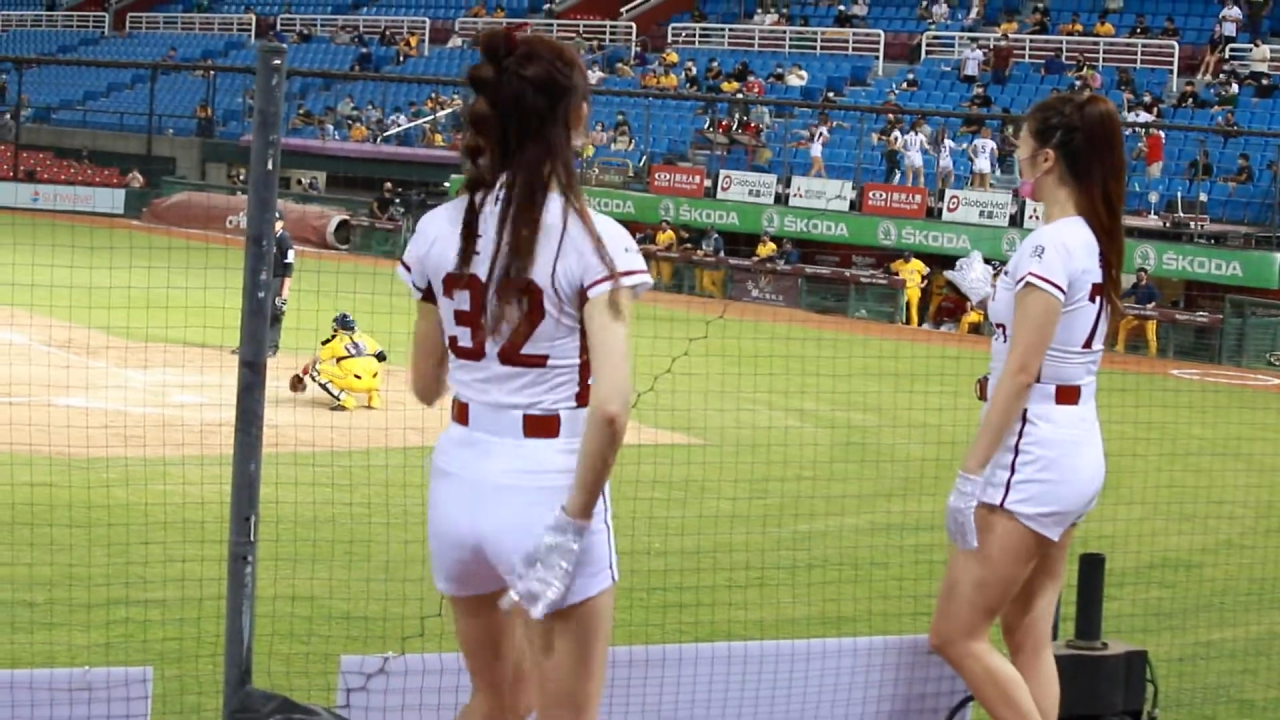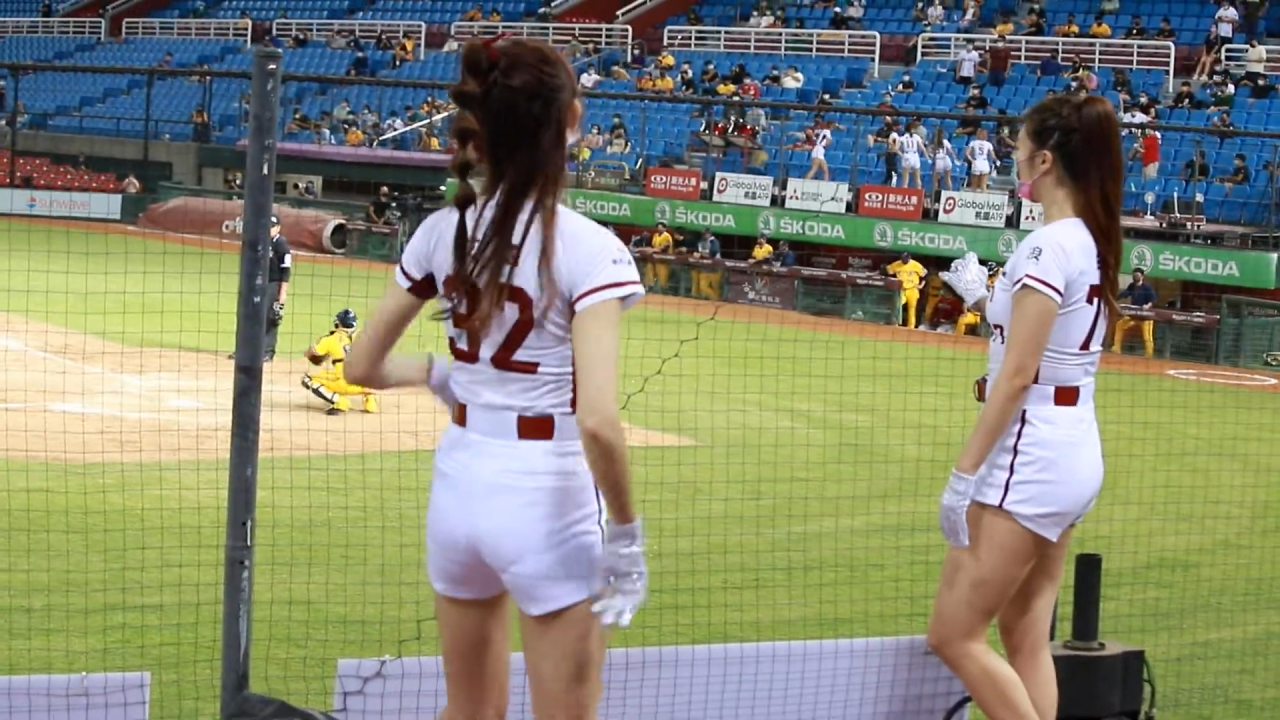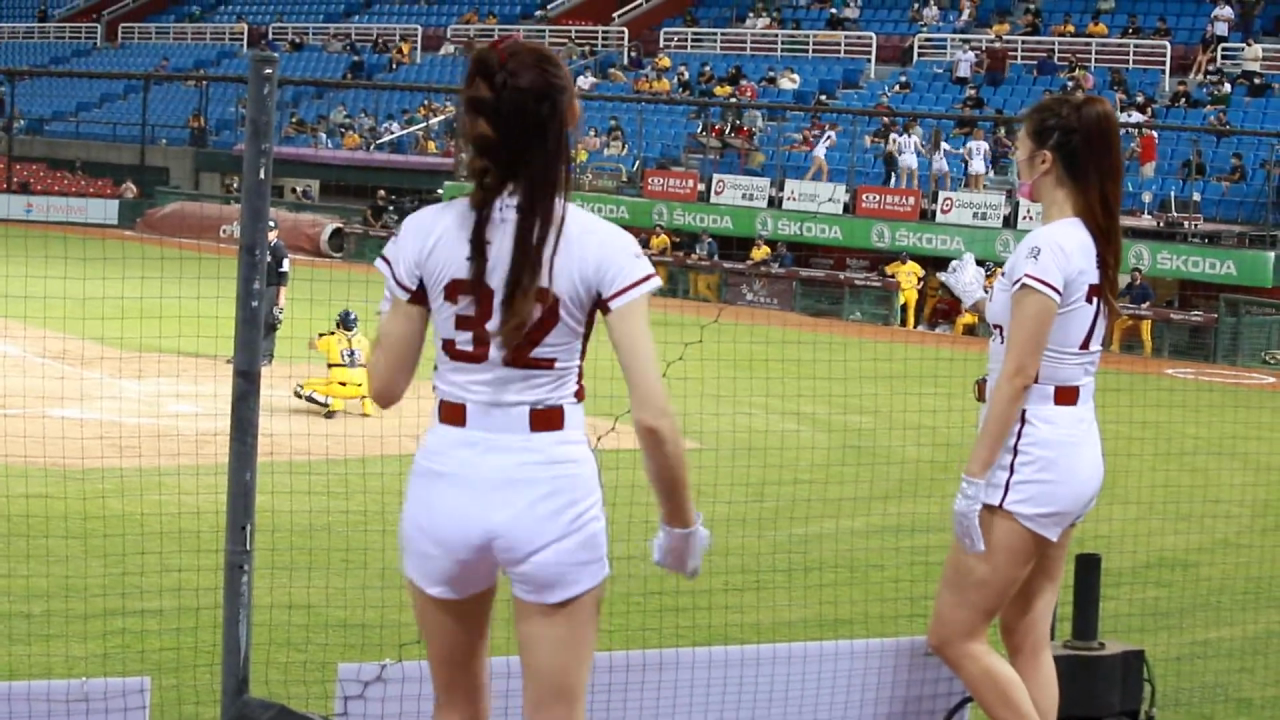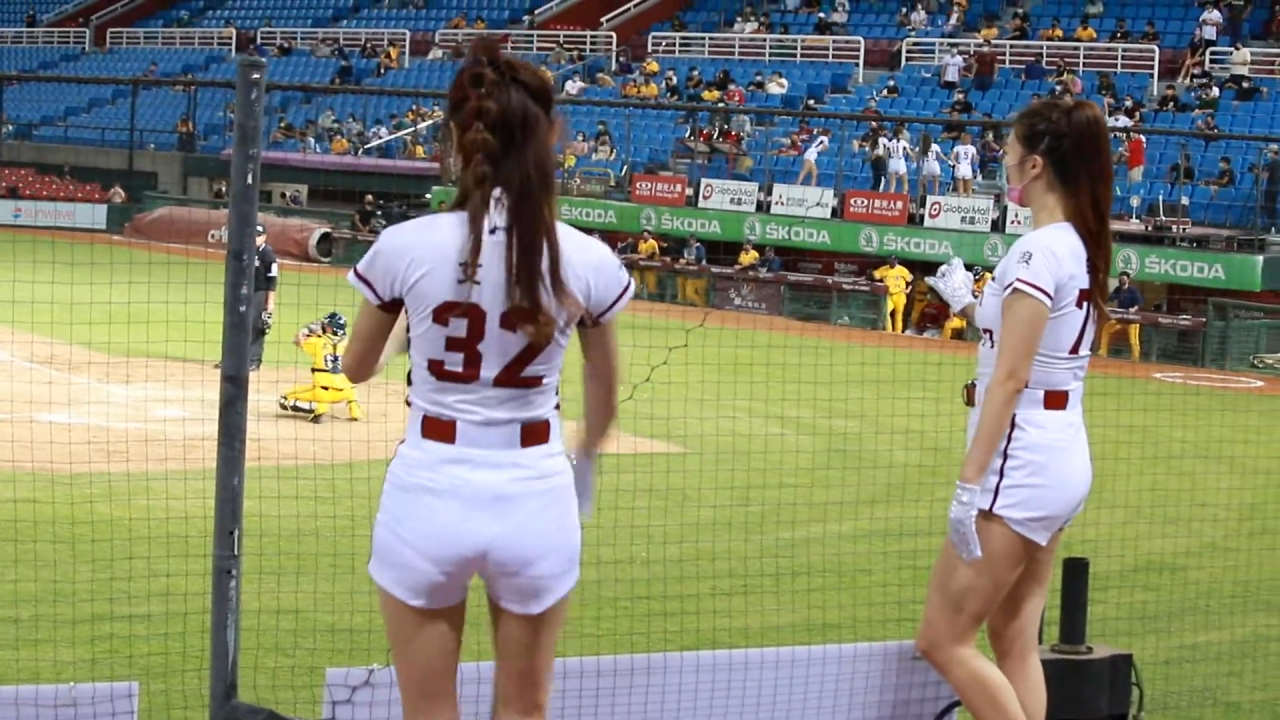
dt=0.2s
person 1, frame 1
left shoulder: (437, 228)
right shoulder: (598, 240)
left elbow: (426, 384)
right elbow: (609, 406)
right wrist: (571, 524)
left hip: (461, 484)
right hip: (548, 496)
person 1, frame 2
left shoulder: (441, 231)
right shoulder: (591, 248)
left elbow: (363, 365)
right elbow: (598, 420)
right wrist: (625, 532)
left hip: (457, 491)
right hip: (546, 500)
person 1, frame 3
left shoulder: (426, 230)
right shoulder: (604, 247)
left elbow: (384, 389)
right elbow: (652, 414)
right wrist: (682, 522)
left hip: (445, 488)
right hip: (551, 493)
person 1, frame 4
left shoulder: (405, 245)
right shoulder: (590, 261)
left elbow: (357, 367)
right elbow: (603, 403)
right wrist: (582, 459)
left hip: (426, 500)
right hip: (534, 505)
person 2, frame 1
left shoulder: (1050, 244)
right shoulder: (1094, 242)
left elbow: (1019, 374)
left wrist: (970, 475)
right wrist: (988, 295)
left hip: (1034, 456)
right hip: (1073, 453)
left knee: (956, 633)
right knee: (1028, 637)
person 2, frame 2
left shoulder: (1048, 245)
right shoulder: (1093, 243)
left elbow: (1016, 376)
left wrist: (964, 473)
right wrist: (983, 298)
left hip: (1032, 457)
right hip: (1071, 453)
left knee: (953, 634)
right knee: (1026, 638)
person 2, frame 3
left shoulder: (1047, 245)
right shoulder: (1093, 242)
left elbow: (1017, 375)
left wrist: (973, 479)
right wrist: (980, 299)
left hip: (1032, 457)
right hip: (1072, 453)
left knee: (954, 634)
right knee: (1027, 638)
person 2, frame 4
left shoulder: (1037, 249)
right shoulder: (1082, 247)
left elbow: (1009, 380)
left wrist: (969, 484)
right wrist: (968, 304)
left hip: (1022, 462)
right hip: (1059, 457)
left knee: (943, 640)
right knee: (1015, 643)
